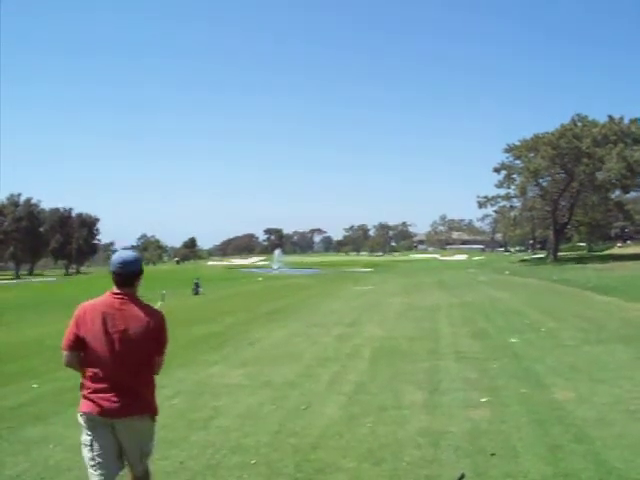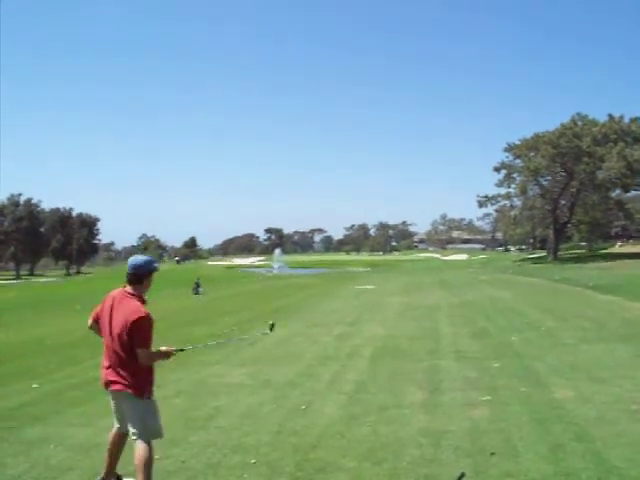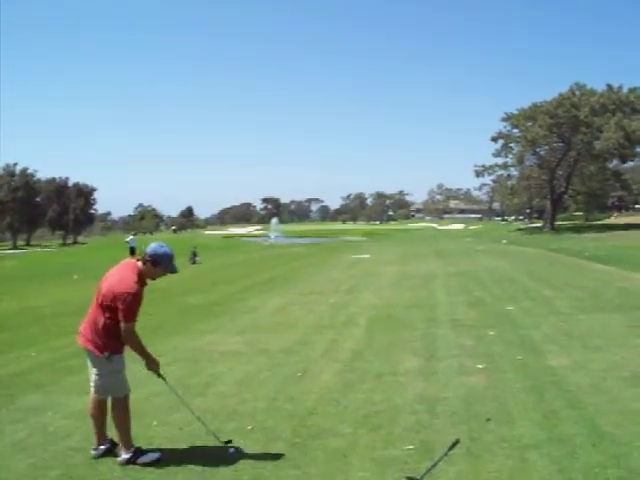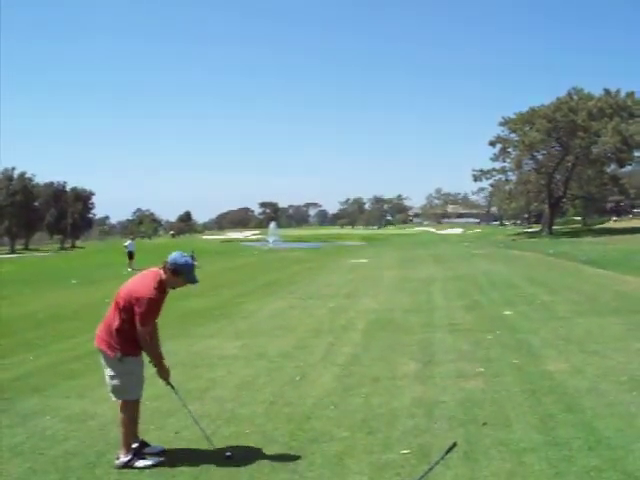
dt=1s
person 1, frame 1
left shoulder: (86, 311)
right shoulder: (153, 318)
left elbow: (69, 358)
right elbow: (156, 367)
left hip: (94, 408)
right hip: (137, 408)
person 1, frame 2
left shoulder: (112, 297)
right shoulder: (141, 315)
left elbow: (92, 324)
right elbow: (144, 359)
right wrist: (162, 353)
left hip: (113, 378)
right hip: (134, 384)
left knee: (121, 428)
right knee: (145, 439)
person 1, frame 3
left shoulder: (129, 264)
right shoulder: (131, 290)
right elbow: (128, 332)
right wrist: (149, 359)
left hip: (94, 337)
right hip: (105, 344)
left knee: (99, 393)
right knee: (120, 396)
left ankle: (101, 443)
right ankle: (128, 451)
person 1, frame 4
left shoulder: (157, 278)
right shoulder: (148, 294)
left elbow: (151, 323)
right elbow: (143, 335)
left wrist: (158, 353)
right wrist: (160, 365)
left hip: (127, 342)
right hip: (117, 346)
left knee: (134, 396)
right knee: (129, 398)
left ankle: (135, 442)
right ankle: (126, 455)
